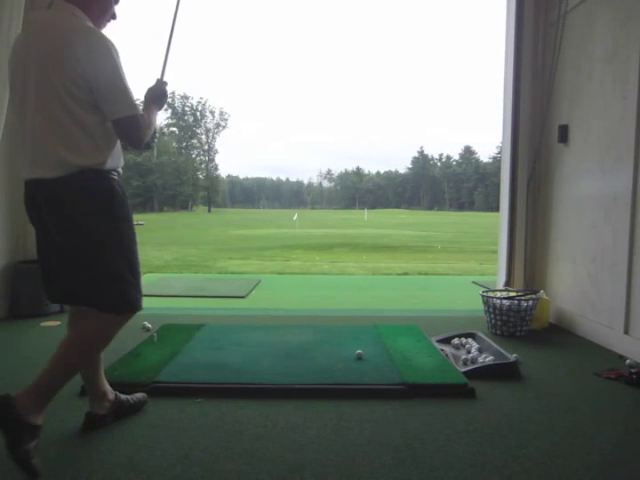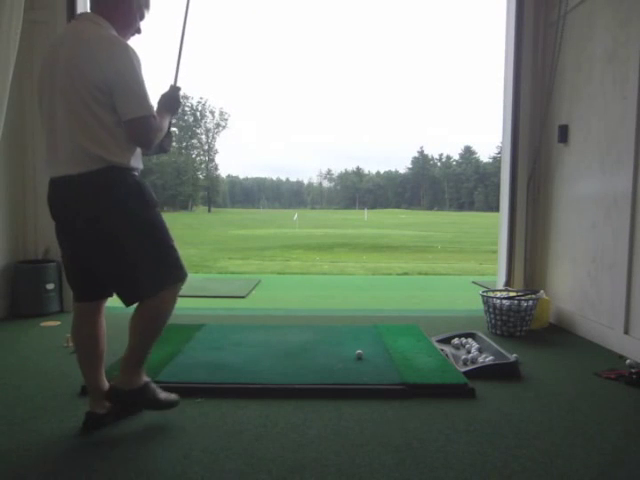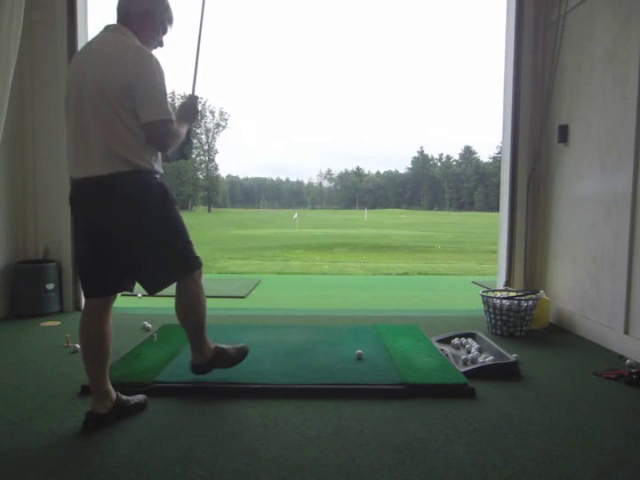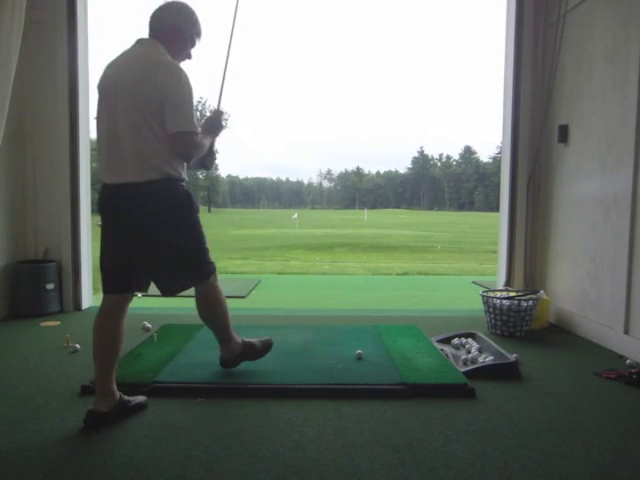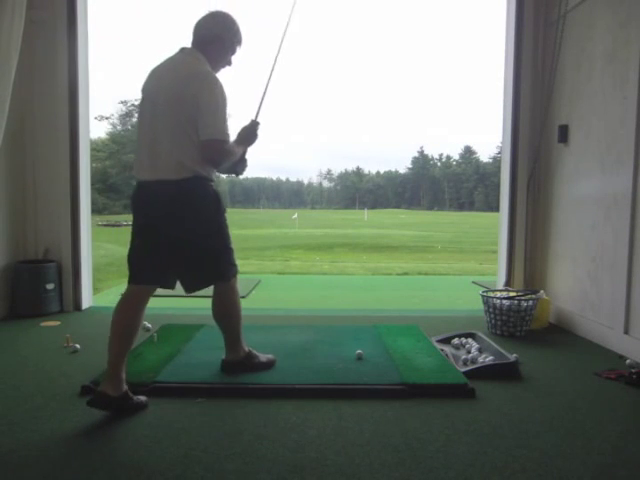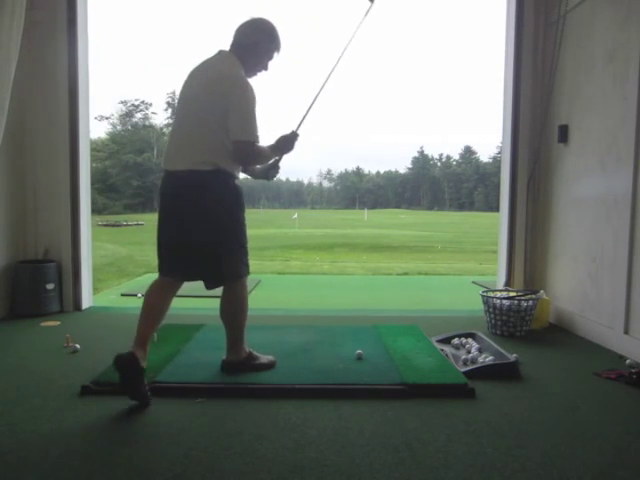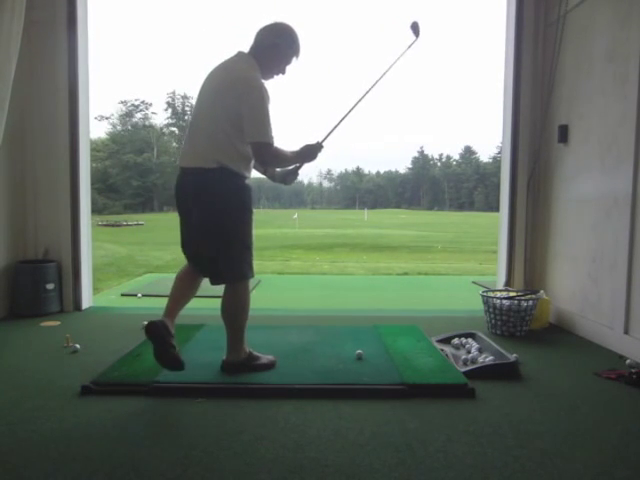
dt=0.2s
person 1, frame 1
right shoulder: (90, 40)
right elbow: (135, 133)
left wrist: (106, 131)
right wrist: (153, 106)
left hip: (41, 187)
right hip: (86, 188)
left knee: (86, 305)
right knee: (114, 306)
left ankle: (101, 399)
person 1, frame 2
left shoulder: (55, 49)
right shoulder: (114, 50)
right elbow: (146, 136)
left wrist: (150, 123)
right wrist: (166, 111)
left hip: (64, 187)
right hip: (109, 185)
left knee: (89, 297)
right knee: (165, 281)
left ankle: (102, 399)
right ankle: (130, 381)
person 1, frame 3
left shoulder: (80, 58)
right shoulder: (140, 60)
right elbow: (161, 138)
left wrist: (170, 127)
right wrist: (184, 120)
left hip: (86, 189)
right hip: (132, 187)
left knee: (99, 297)
right knee: (187, 272)
left ankle: (102, 400)
right ankle: (204, 352)
person 1, frame 4
left shoulder: (112, 69)
right shoulder: (170, 73)
right elbow: (185, 148)
left wrist: (196, 142)
right wrist: (209, 134)
left hip: (115, 193)
right hip: (159, 194)
left knee: (116, 296)
right knee: (203, 278)
left ankle: (104, 398)
right ankle: (231, 346)
person 1, frame 5
left shoulder: (156, 74)
right shoulder: (207, 82)
right elbow: (214, 153)
left wrist: (225, 162)
right wrist: (241, 145)
left hip: (149, 190)
right hip: (189, 194)
left knee: (140, 287)
right knee: (224, 277)
left ankle: (112, 384)
right ankle: (236, 353)
person 1, frame 6
left shoulder: (200, 72)
right shoulder: (238, 84)
right elbow: (246, 152)
left wrist: (255, 169)
right wrist: (277, 150)
left hip: (175, 182)
right hip: (211, 188)
left knee: (170, 275)
right knee: (235, 276)
left ankle: (137, 354)
right ankle: (236, 353)
person 1, frame 7
left shoulder: (223, 71)
right shoulder: (252, 86)
right elbow: (264, 153)
left wrist: (274, 173)
right wrist: (299, 157)
left hip: (191, 178)
right hip: (221, 185)
left knee: (198, 263)
right knee: (237, 275)
left ankle: (166, 321)
right ankle: (236, 354)
